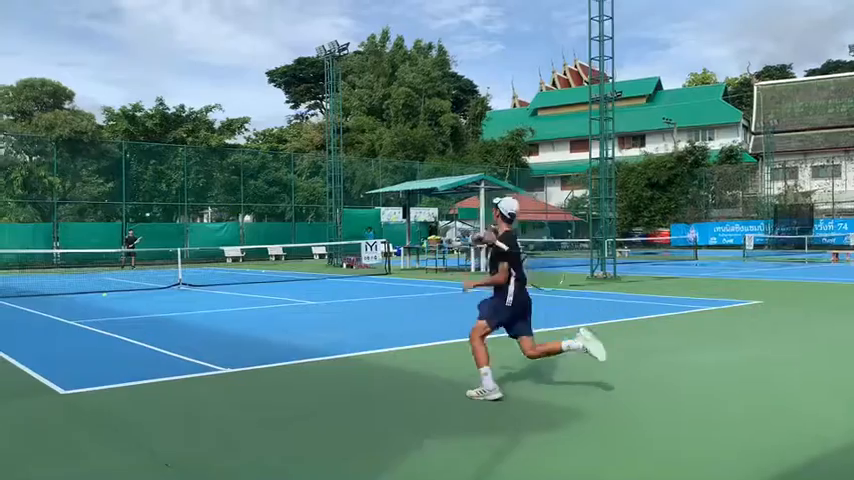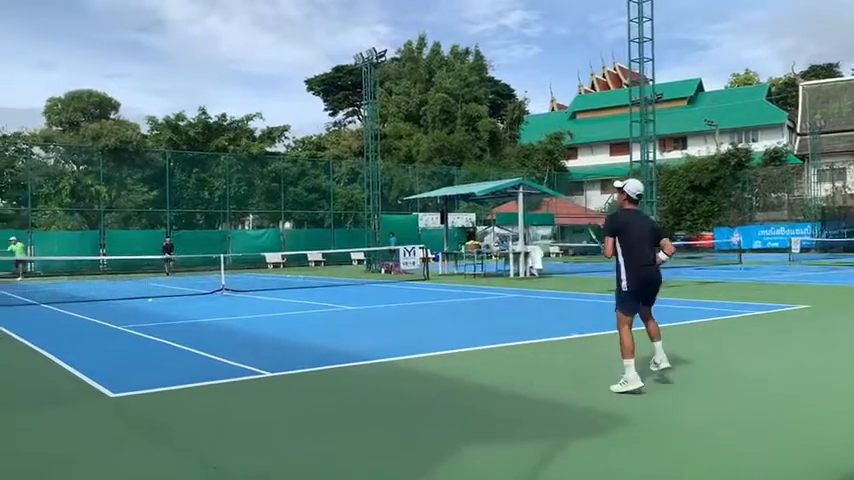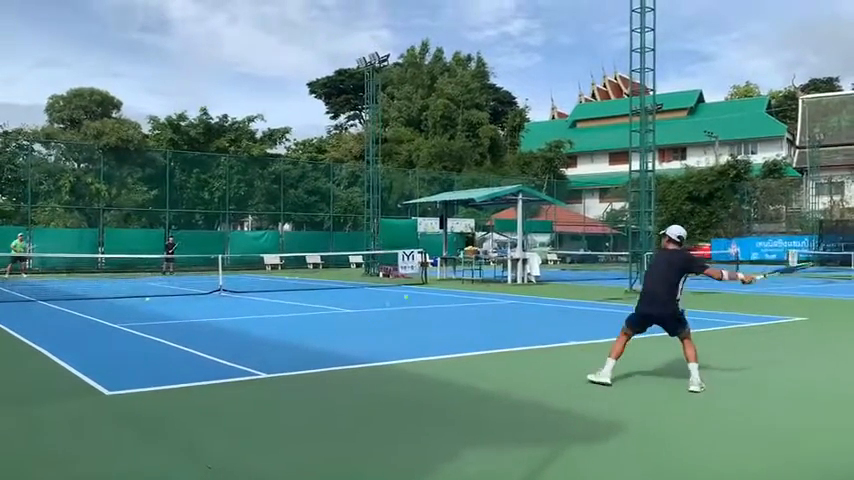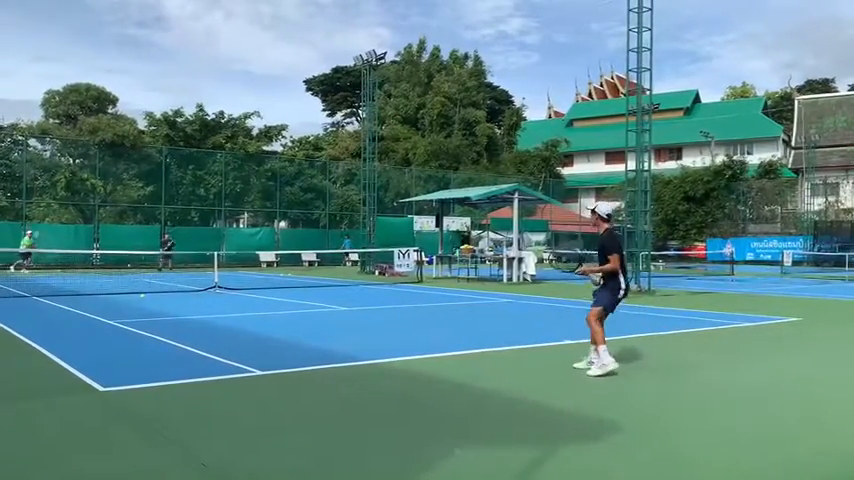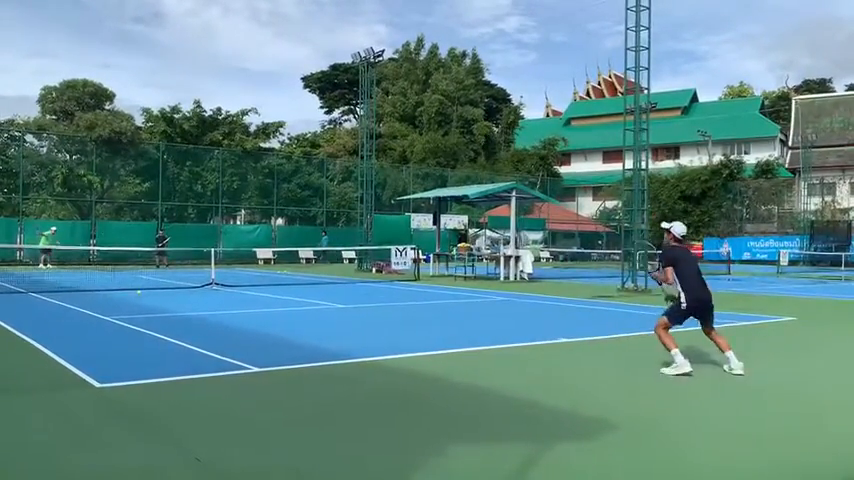
dt=1s
person 1, frame 1
left shoulder: (505, 240)
right shoulder: (504, 236)
left elbow: (501, 278)
left wrist: (475, 283)
right wrist: (482, 238)
left hip: (508, 298)
right hip: (519, 299)
left knee: (476, 335)
right knee: (532, 351)
left ankle: (489, 386)
right ankle: (580, 343)
person 1, frame 2
left shoulder: (614, 219)
right shoulder: (648, 221)
left elbow: (609, 253)
right elbow: (669, 249)
left wrist: (614, 246)
left hip: (630, 279)
right hip: (653, 277)
left knee: (624, 325)
right knee: (646, 315)
left ankle: (631, 377)
right ankle: (660, 357)
person 1, frame 3
left shoulder: (657, 256)
right shoulder: (685, 258)
right elbow: (715, 274)
right wrist: (740, 276)
left hip: (644, 307)
right hip: (668, 310)
left knee: (624, 335)
right knee: (686, 339)
left ankle: (605, 373)
right ankle: (695, 380)
person 1, frame 4
left shoulder: (609, 237)
right shoulder: (605, 236)
left elbow: (615, 266)
left wrist: (591, 270)
right wrist: (592, 270)
left hip: (616, 286)
right hip: (609, 285)
left knee: (593, 318)
right knee: (595, 319)
left ankle: (606, 361)
right ankle: (593, 359)
person 1, frame 5
left shoulder: (667, 253)
right shoulder: (690, 255)
left elbow: (670, 280)
left wrist: (658, 276)
right wrist: (677, 295)
left hip: (688, 299)
right hip: (705, 298)
left knee: (660, 328)
right knee: (710, 331)
left ankle: (681, 363)
right ankle: (734, 363)
